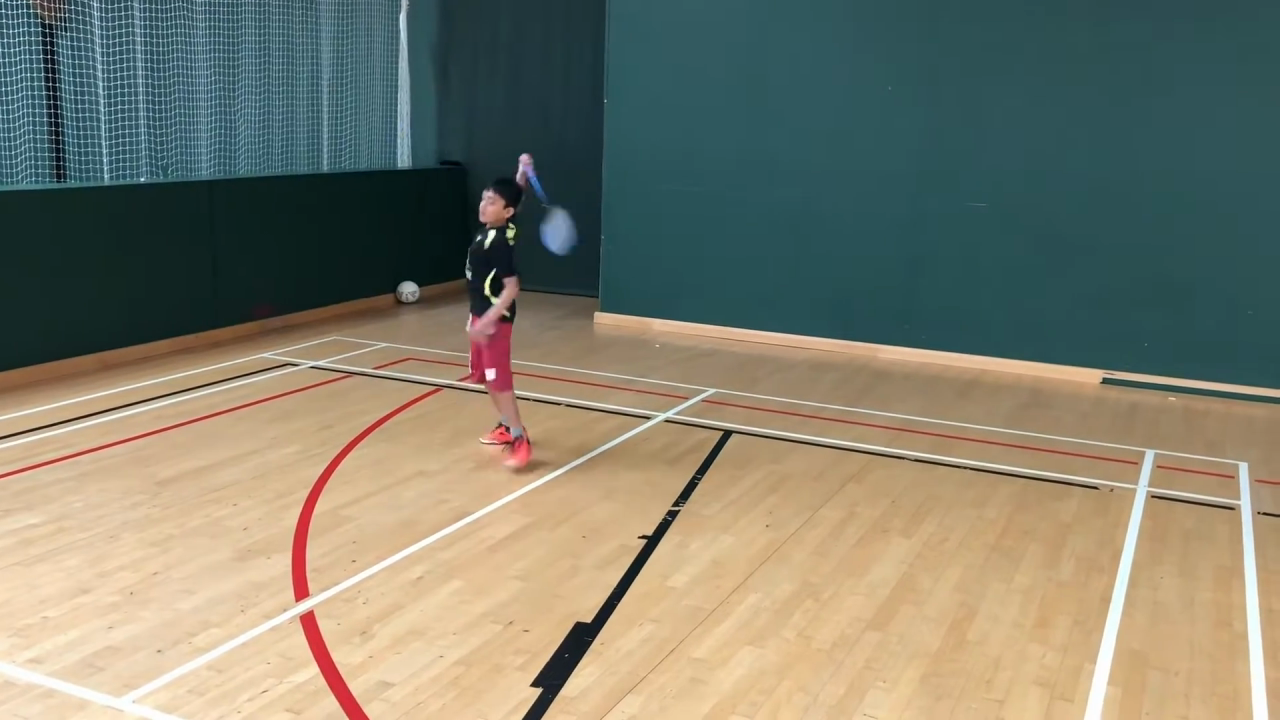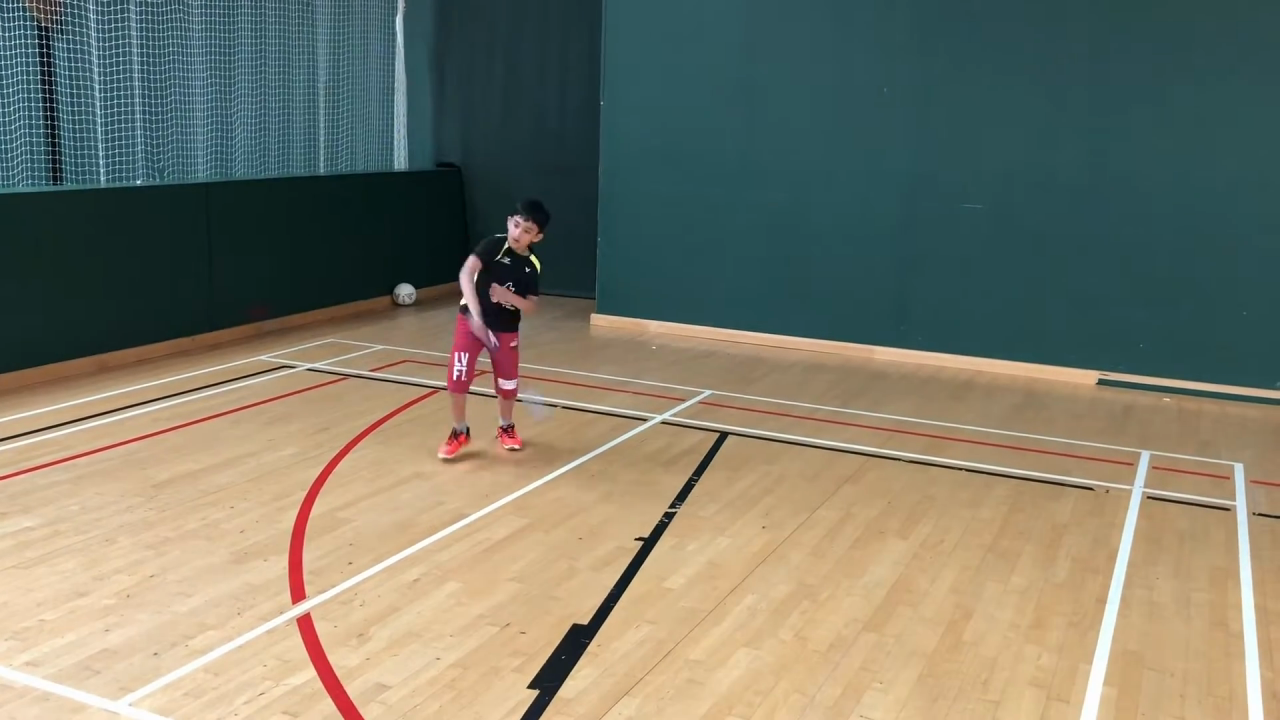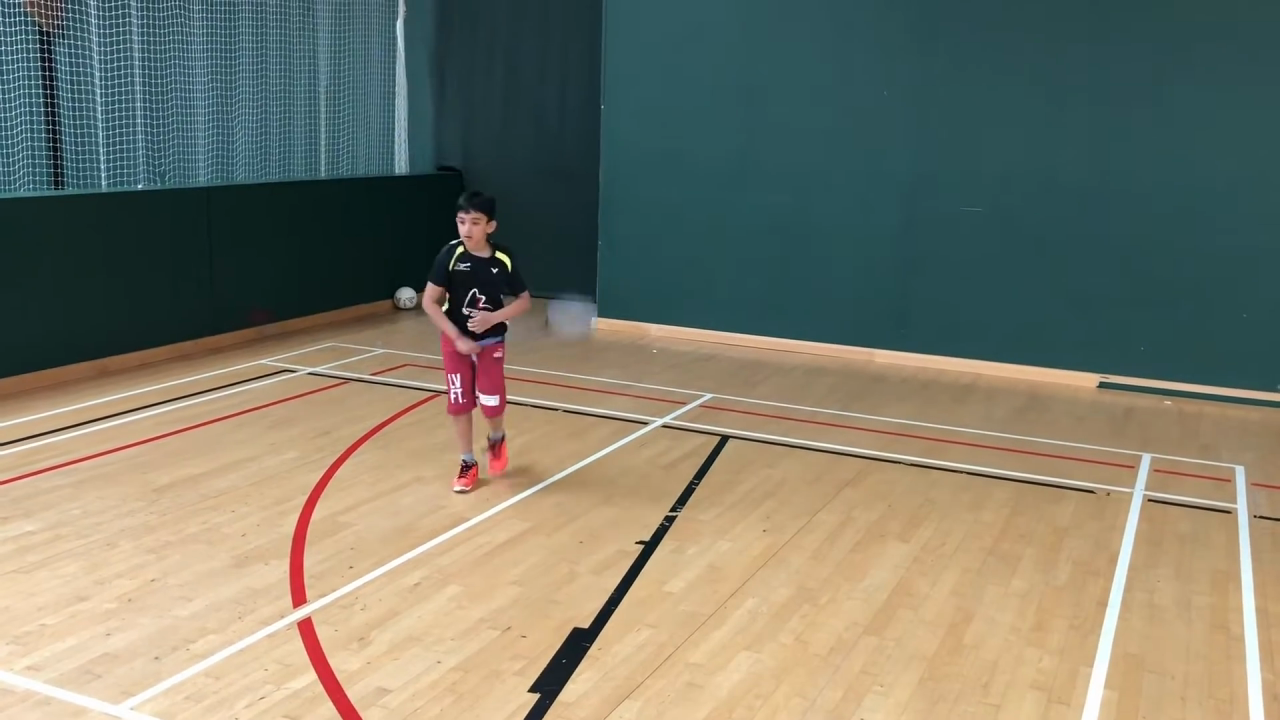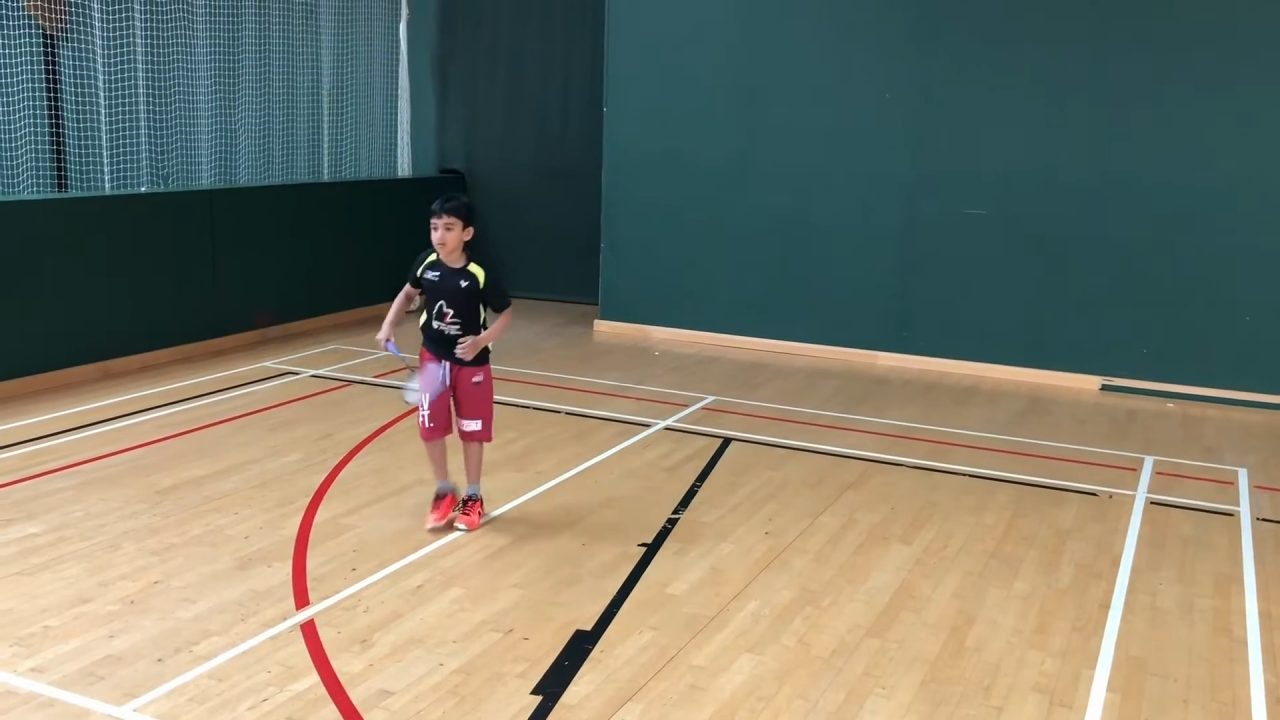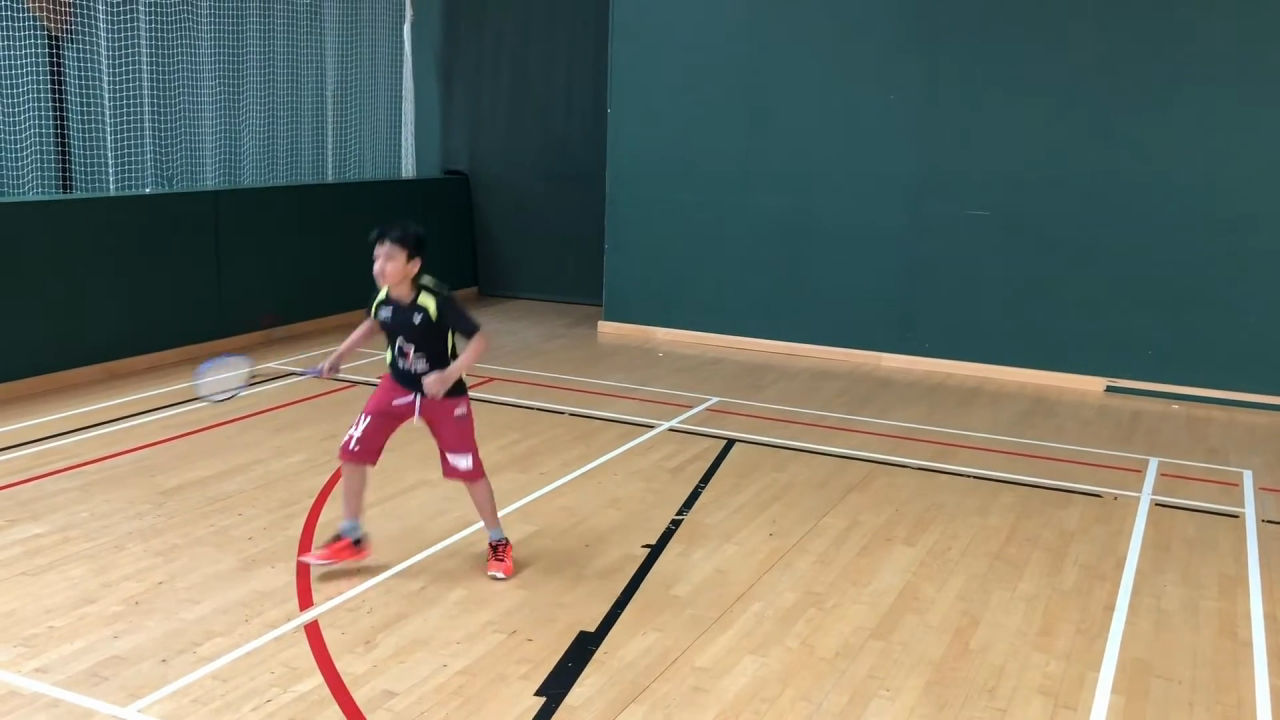
dt=0.4s
person 1, frame 1
left shoulder: (500, 241)
right shoulder: (490, 225)
left elbow: (512, 288)
right elbow: (511, 192)
left wrist: (488, 320)
right wrist: (521, 173)
left hip: (496, 316)
right hip: (480, 313)
left knee: (497, 379)
right knee: (485, 374)
left ankle: (519, 440)
right ankle: (508, 424)
person 1, frame 2
left shoulder: (532, 265)
right shoulder: (494, 245)
left elbow: (530, 306)
right elbow: (467, 271)
left wrist: (510, 297)
right wrist: (474, 307)
left hip: (505, 328)
right hip: (472, 319)
left knee: (507, 386)
right knee: (457, 381)
left ankle: (505, 427)
right ankle: (459, 430)
person 1, frame 3
left shoulder: (504, 261)
right shoulder: (450, 255)
left elbow: (524, 300)
right elbow: (430, 302)
left wrist: (495, 318)
right wrist: (454, 336)
left hip: (490, 339)
right hip: (456, 338)
left knee: (491, 403)
right knee: (459, 402)
left ankle: (496, 437)
right ankle: (468, 463)
person 1, frame 4
left shoulder: (480, 274)
right shoulder: (425, 263)
left elbow: (505, 314)
right elbow: (408, 292)
left wrist: (481, 340)
right wrist: (388, 325)
left hip: (471, 361)
right hip: (433, 356)
left knee: (472, 430)
right knee: (431, 427)
left ankle: (472, 499)
right ankle: (445, 492)
person 1, frame 5
left shoulder: (436, 304)
right shoulder: (382, 301)
left elbow: (478, 340)
left wrist: (449, 376)
right wrist: (334, 358)
left hip: (441, 393)
right hip: (397, 386)
left knee: (466, 468)
right knee: (353, 449)
left ankle: (498, 541)
right ankle: (349, 538)
